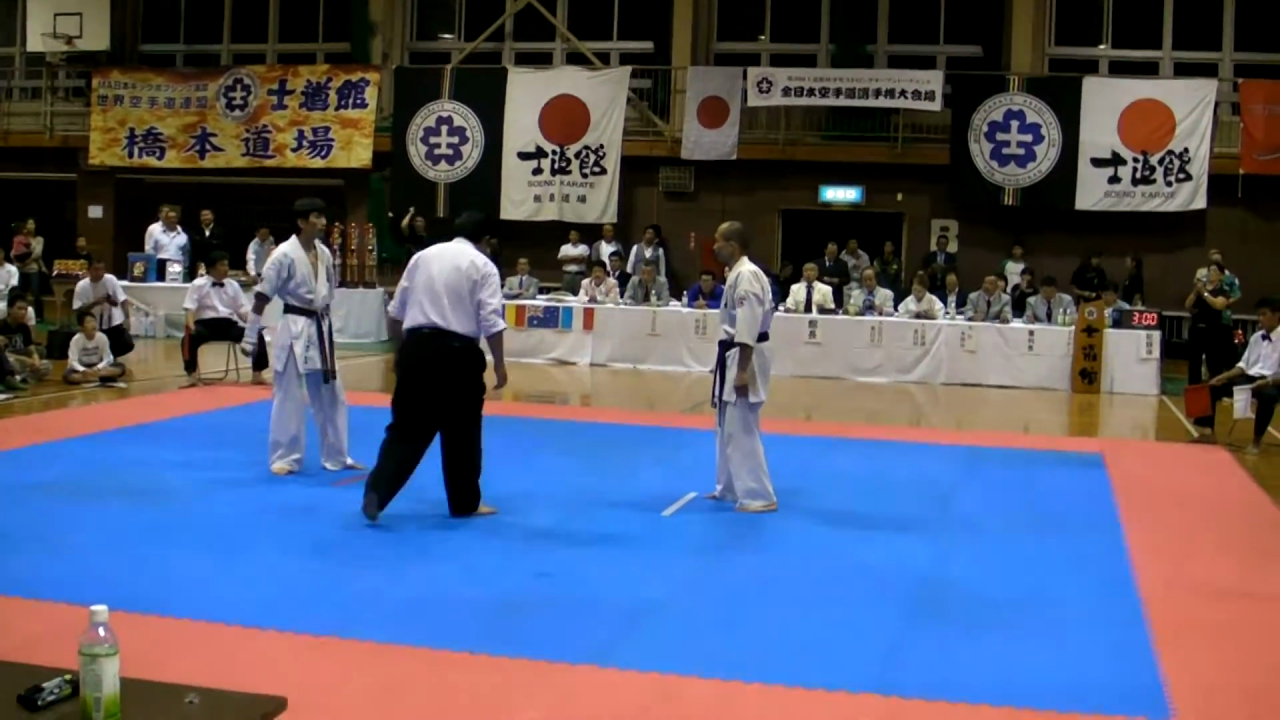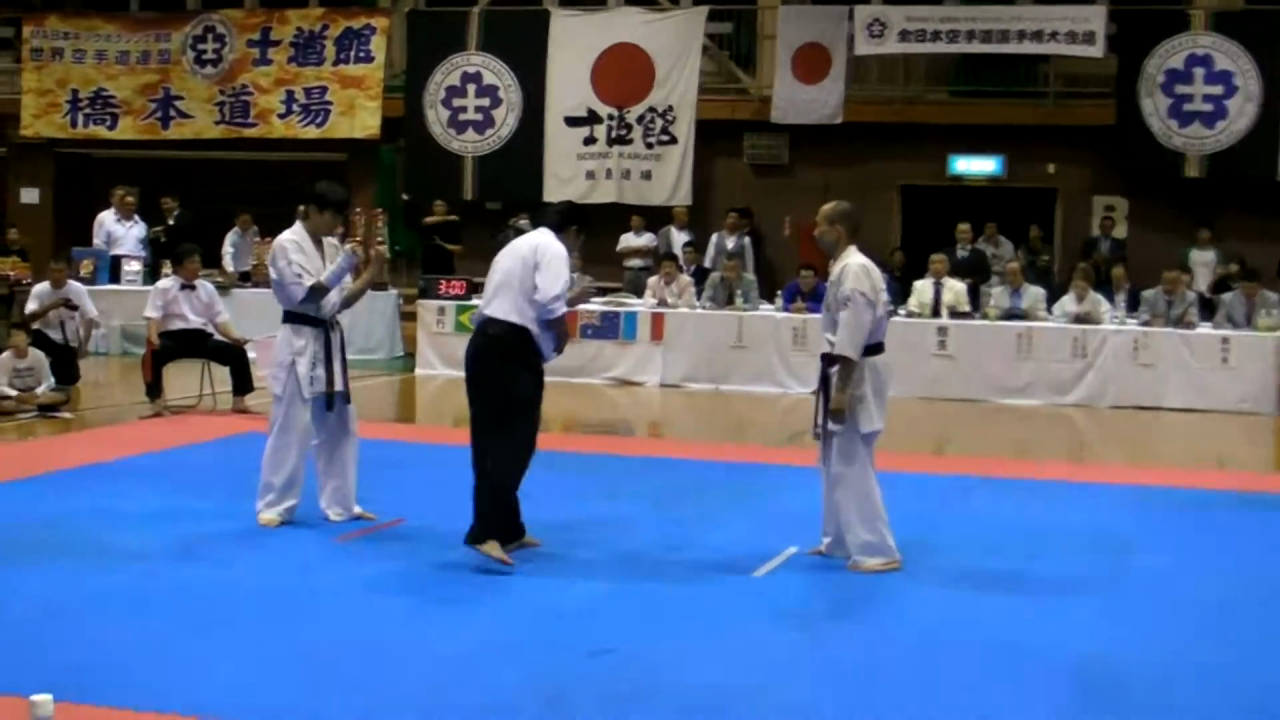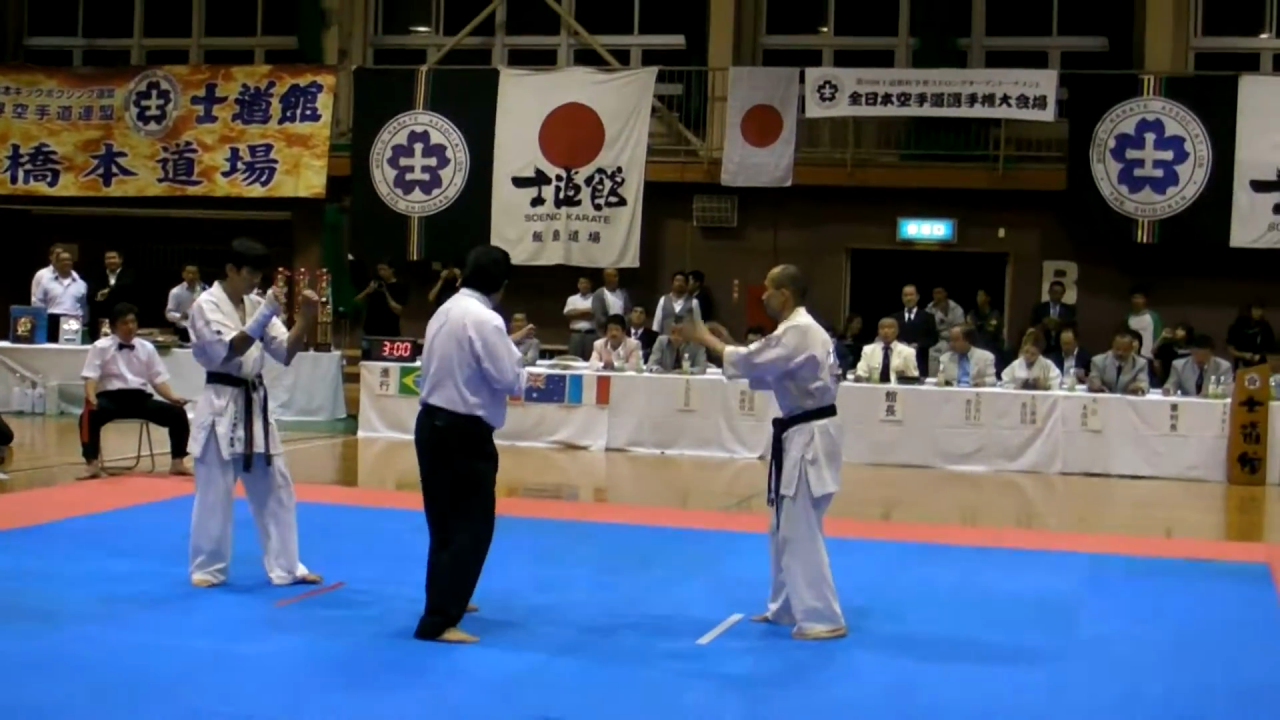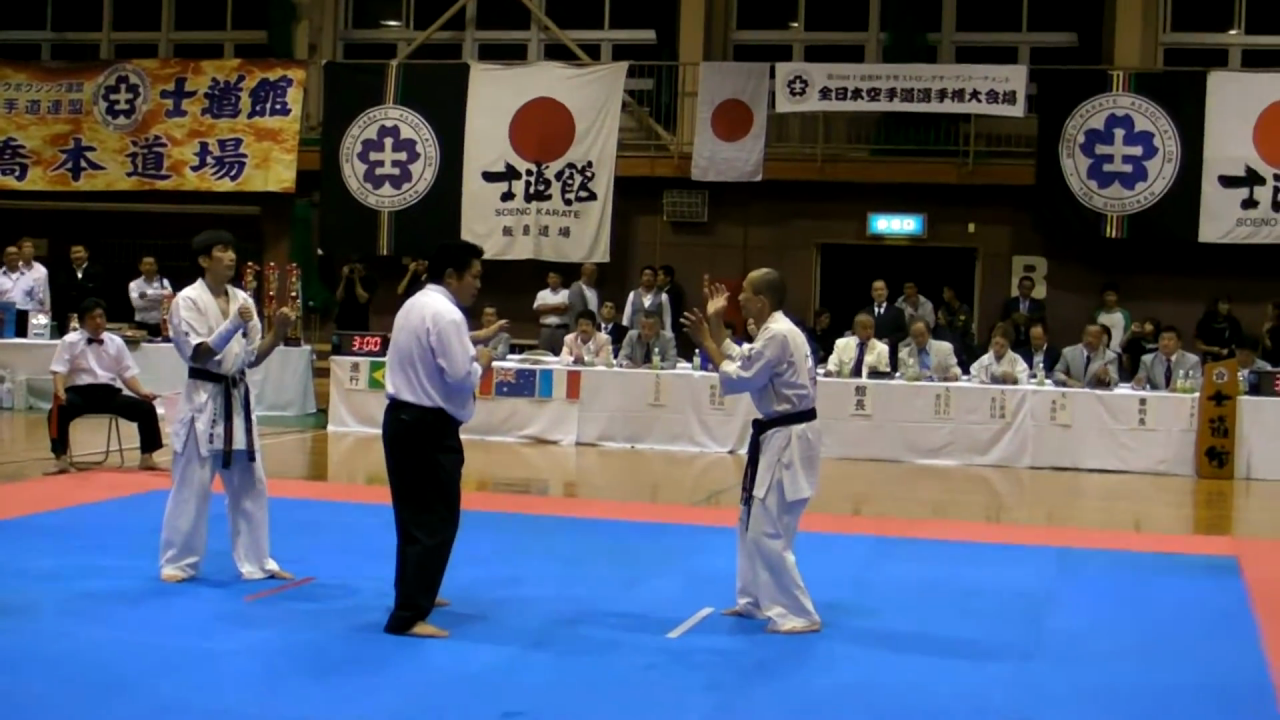
dt=1s
person 1, frame 1
left shoulder: (423, 255)
right shoulder: (483, 266)
left elbow: (396, 309)
right elbow: (491, 320)
left wrist: (400, 347)
right wrist: (500, 363)
left hip: (415, 346)
right hip: (457, 352)
left knee: (405, 427)
right knee: (463, 431)
right ankle: (465, 503)
person 1, frame 2
left shoulder: (519, 245)
right shoulder: (552, 248)
right elbow: (549, 303)
left wrist: (567, 303)
right wrist: (563, 335)
left hip: (487, 344)
right hip: (510, 349)
left knee: (493, 439)
right knee: (513, 442)
left ankle: (506, 529)
right ankle: (486, 532)
person 1, frame 3
left shoulder: (446, 311)
right shoulder: (486, 320)
right elbow: (510, 380)
left wrist: (508, 343)
right wrist: (519, 366)
left hip: (434, 424)
right hip: (463, 432)
left knee: (448, 521)
right knee: (470, 526)
left ankle: (447, 596)
right ankle: (437, 621)
person 1, frame 4
left shoulder: (414, 305)
right shoulder: (445, 313)
right elbow: (461, 375)
left wrist: (471, 348)
right wrist: (482, 362)
left hip: (403, 418)
right hip: (428, 427)
left knee: (416, 514)
right knee: (434, 520)
left ankle: (416, 592)
right ankle: (408, 615)
person 2, frame 1
left shoulder: (746, 275)
right shoulder: (739, 274)
left elbow: (749, 328)
left wrist: (743, 370)
left hip: (744, 359)
right hip: (735, 357)
left knee: (742, 429)
right knee: (729, 427)
person 2, frame 2
left shoulder: (853, 269)
right shoulder: (846, 267)
left elbow: (852, 338)
left wrist: (841, 391)
left hip: (855, 376)
right hip: (847, 374)
left knee: (852, 466)
right knee: (836, 464)
left ankle: (877, 551)
right ankle: (840, 541)
person 2, frame 3
left shoulder: (799, 330)
right shoulder: (797, 328)
left elbow: (751, 363)
right elbow: (764, 371)
left wrist: (710, 340)
right wrist: (723, 342)
left hip: (810, 438)
right hip: (802, 436)
left knee: (801, 532)
right knee: (786, 529)
left ankle: (823, 619)
right ankle: (787, 608)
person 2, frame 4
left shoulder: (778, 336)
right shoulder: (775, 331)
left elbow: (735, 379)
right elbow: (738, 360)
left wrist: (705, 342)
right wrist: (715, 323)
left hip: (788, 440)
right hip: (778, 437)
left knee: (769, 533)
right knee: (752, 525)
left ankle: (799, 615)
right ankle: (756, 601)
person 3, frame 1
left shoulder: (324, 253)
right shoulder: (285, 254)
right elbow: (261, 297)
right wrist: (249, 337)
left hip: (322, 328)
right hip: (295, 329)
left knee: (332, 397)
right knee: (291, 398)
person 3, frame 2
left shoulder: (333, 246)
right shoulder: (287, 244)
left elbow: (341, 302)
right elbow: (306, 295)
left wrist: (373, 271)
right wrist: (343, 265)
left hip: (330, 341)
right hip: (299, 343)
left knee: (339, 430)
right knee: (290, 429)
left ankle: (340, 504)
right ankle: (274, 506)
person 3, frame 3
left shoulder: (257, 303)
right shoulder: (207, 304)
left elbow: (286, 352)
right elbow: (230, 349)
left wrist: (306, 318)
right wrist: (266, 313)
left hip: (255, 402)
right hip: (222, 405)
left knee: (276, 488)
right knee: (215, 492)
left ankle: (287, 566)
right ankle: (208, 567)
person 3, frame 4
left shoulder: (242, 299)
right shoulder: (188, 300)
left elbow: (252, 357)
right elbow: (198, 354)
left wrist: (278, 333)
right wrist: (233, 324)
left hip: (237, 399)
right hip: (203, 400)
left knee: (251, 485)
right knee: (191, 487)
left ankle: (257, 561)
right ankle: (177, 563)
